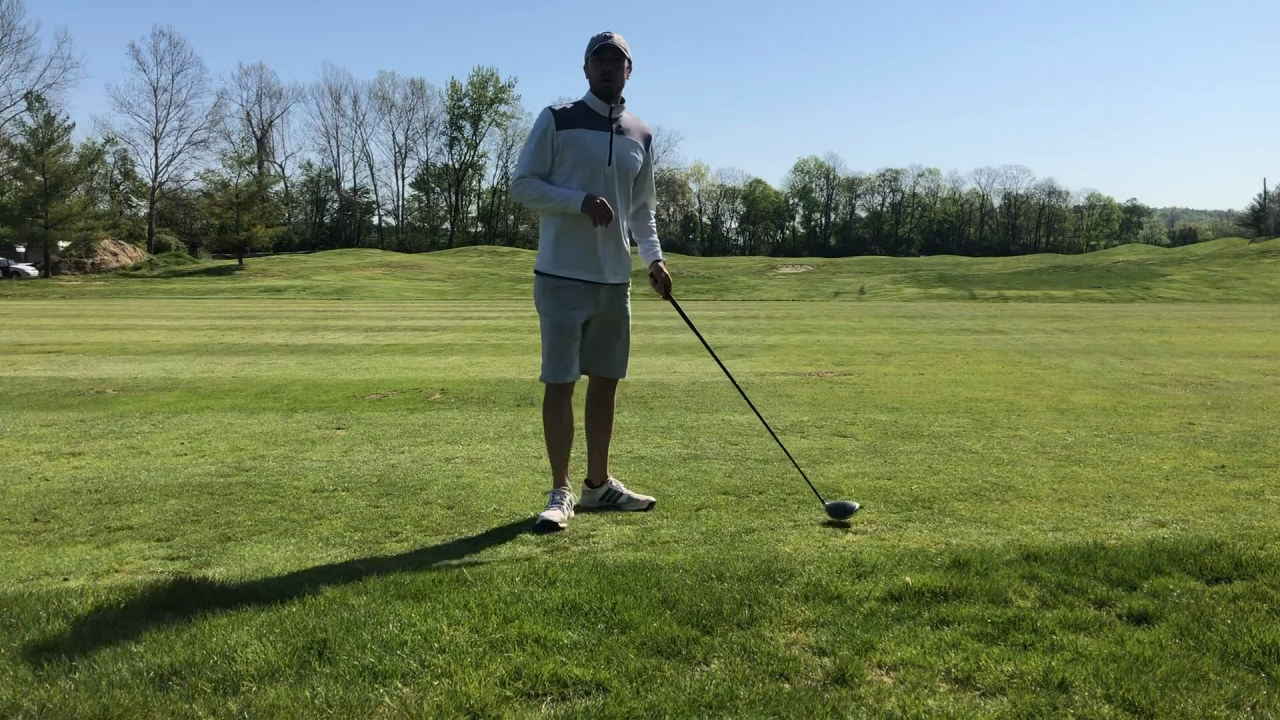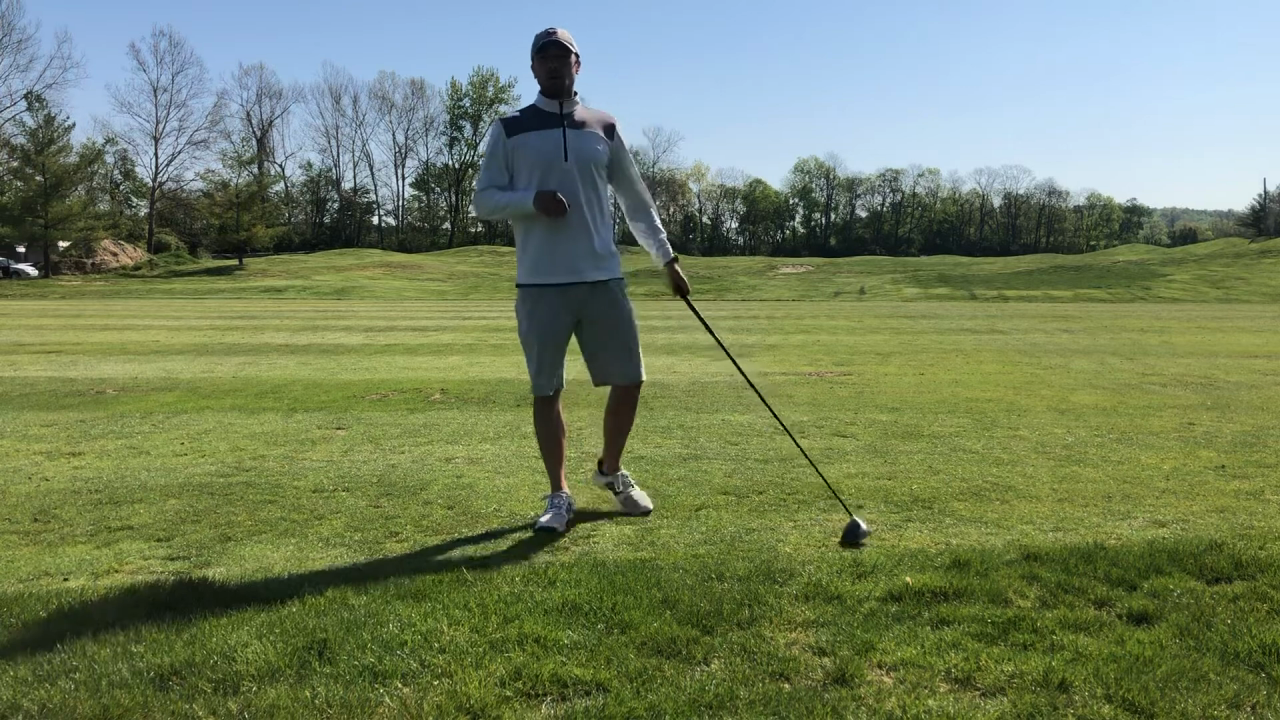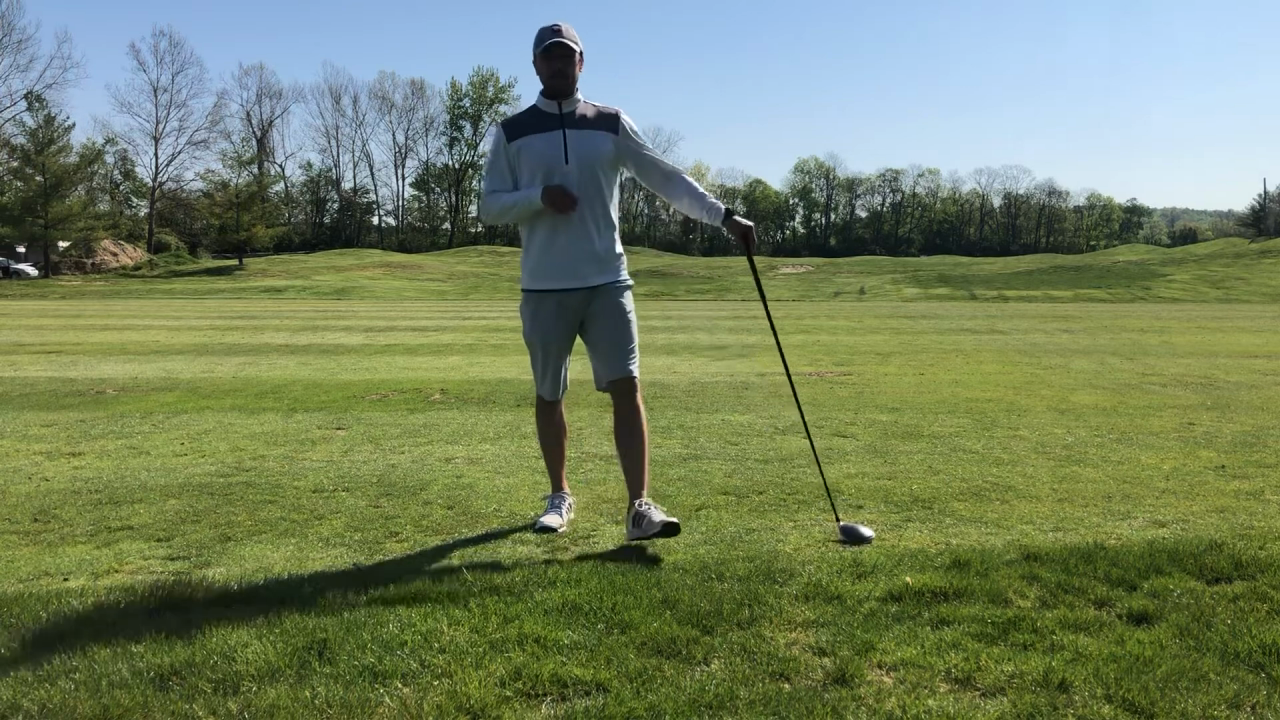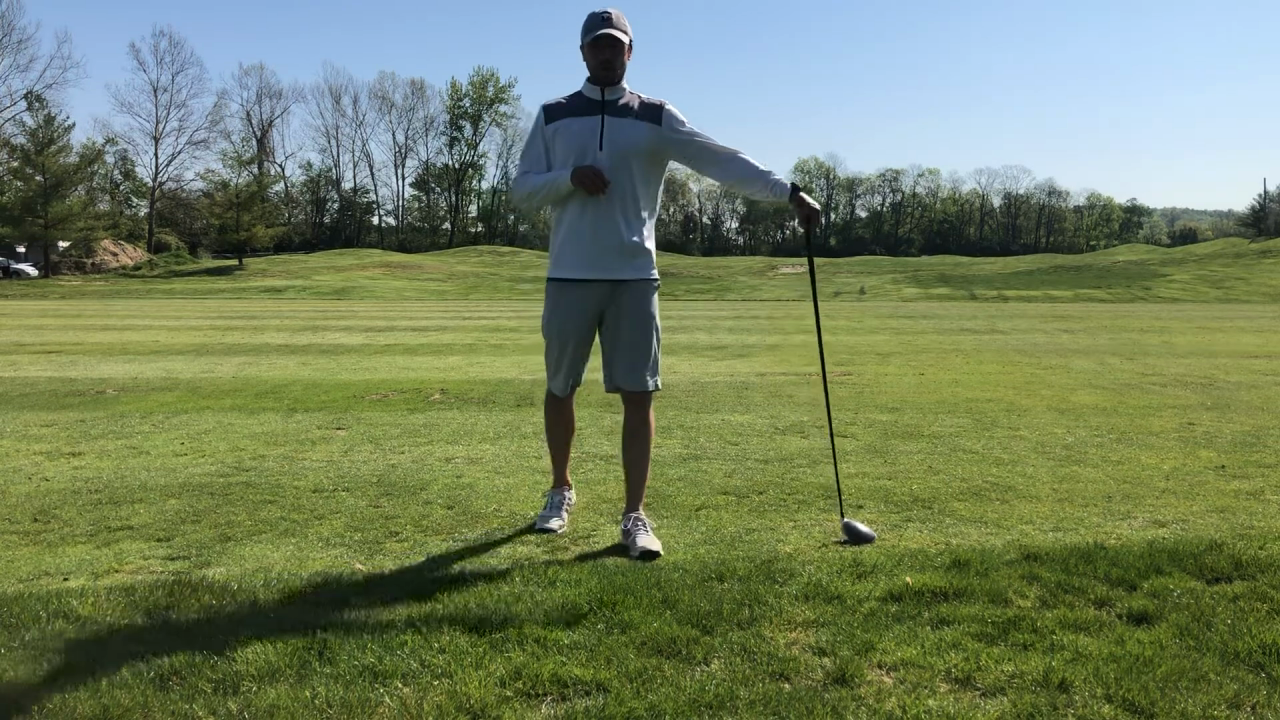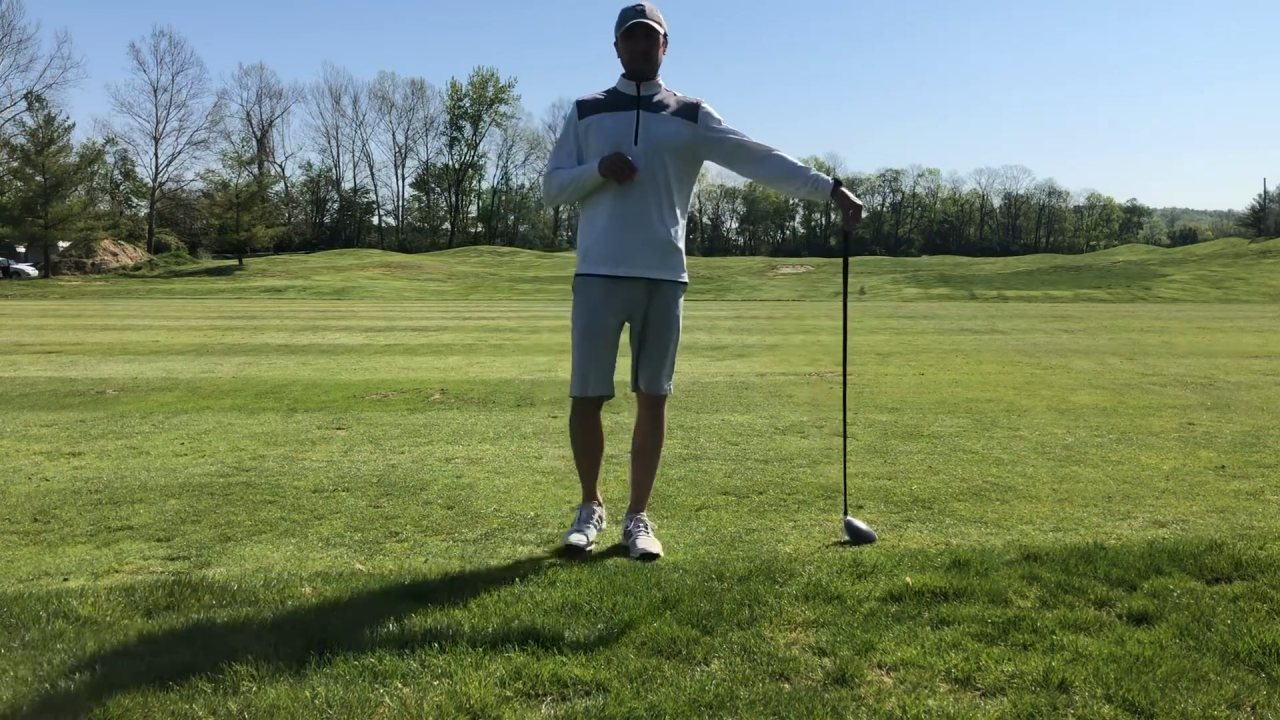
dt=0.5s
person 1, frame 1
left shoulder: (641, 135)
right shoulder: (556, 120)
right elbow: (522, 185)
left wrist: (653, 259)
right wrist: (581, 201)
left hip: (614, 279)
right hip: (562, 277)
left knee: (606, 382)
right knee: (559, 382)
left ankle: (599, 483)
right ankle: (561, 491)
person 1, frame 2
left shoulder: (604, 128)
right shoulder: (508, 130)
left elbow: (636, 200)
right elbow: (483, 201)
left wrist: (668, 258)
right wrist: (531, 200)
left hip: (603, 278)
right hip: (540, 283)
left knee: (629, 382)
right knee: (545, 392)
left ankle: (610, 469)
right ankle: (559, 495)
person 1, frame 3
left shoulder: (611, 124)
right shoulder: (512, 131)
left elbow: (667, 178)
right elbow: (490, 206)
left wrist: (723, 215)
right wrist: (539, 196)
left hip: (607, 280)
right hip: (544, 287)
left knee: (625, 387)
right knee: (549, 396)
left ankle: (640, 507)
right ankle: (560, 495)
person 1, frame 4
left shoulder: (656, 116)
right shoulder: (553, 115)
left elbow: (723, 161)
right elbow: (522, 190)
left wrist: (788, 191)
right wrist: (570, 177)
left hip: (634, 276)
right hip: (569, 276)
left knee: (637, 396)
right knee: (559, 391)
left ankle: (634, 516)
right ankle: (562, 489)
person 1, frame 5
left shoulder: (691, 115)
right shoulder: (585, 112)
left elbow: (761, 160)
right elbow: (552, 188)
left wrist: (829, 187)
right wrist: (597, 169)
left hip: (663, 275)
right hip: (599, 274)
left knee: (653, 399)
right knee: (586, 396)
left ankle: (637, 518)
right ankle: (590, 505)
